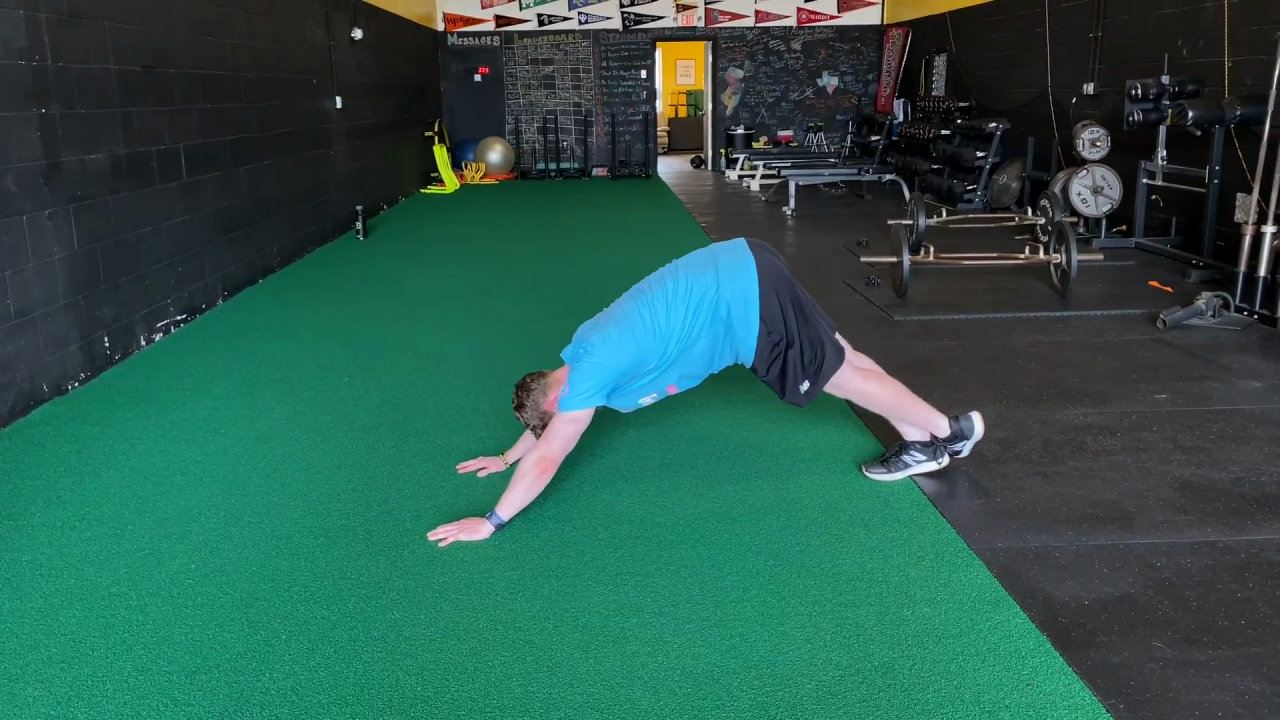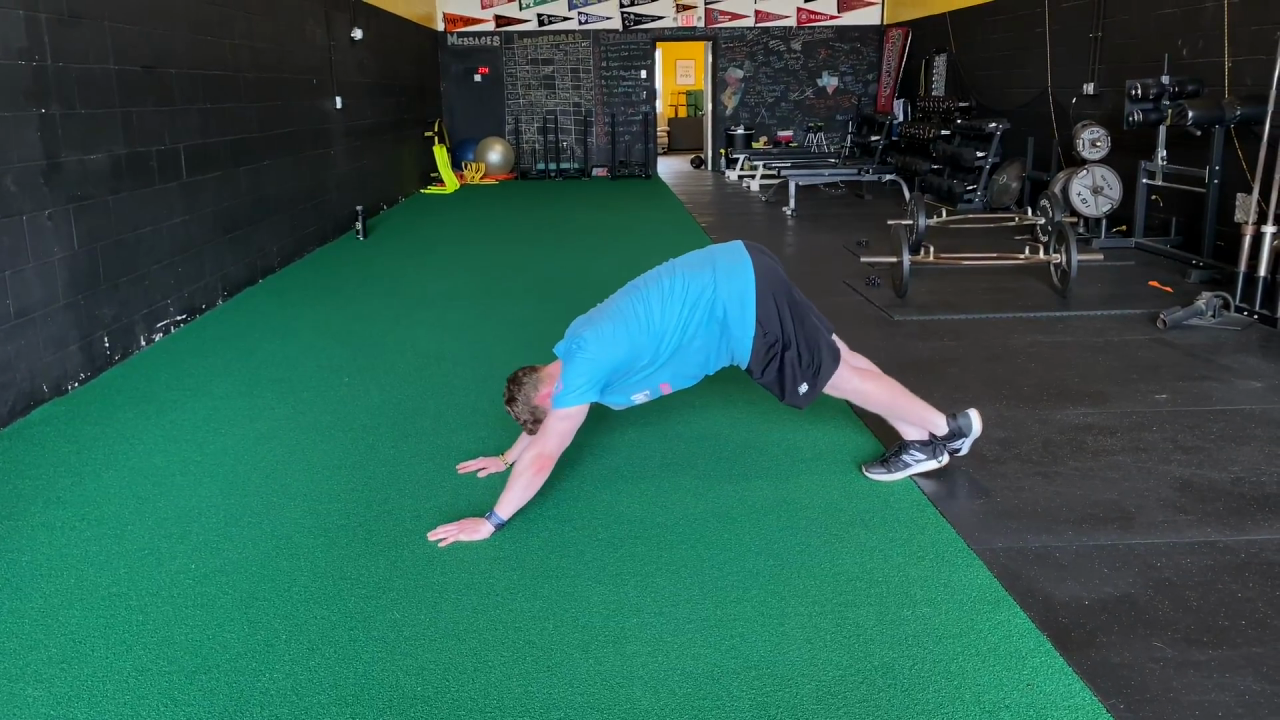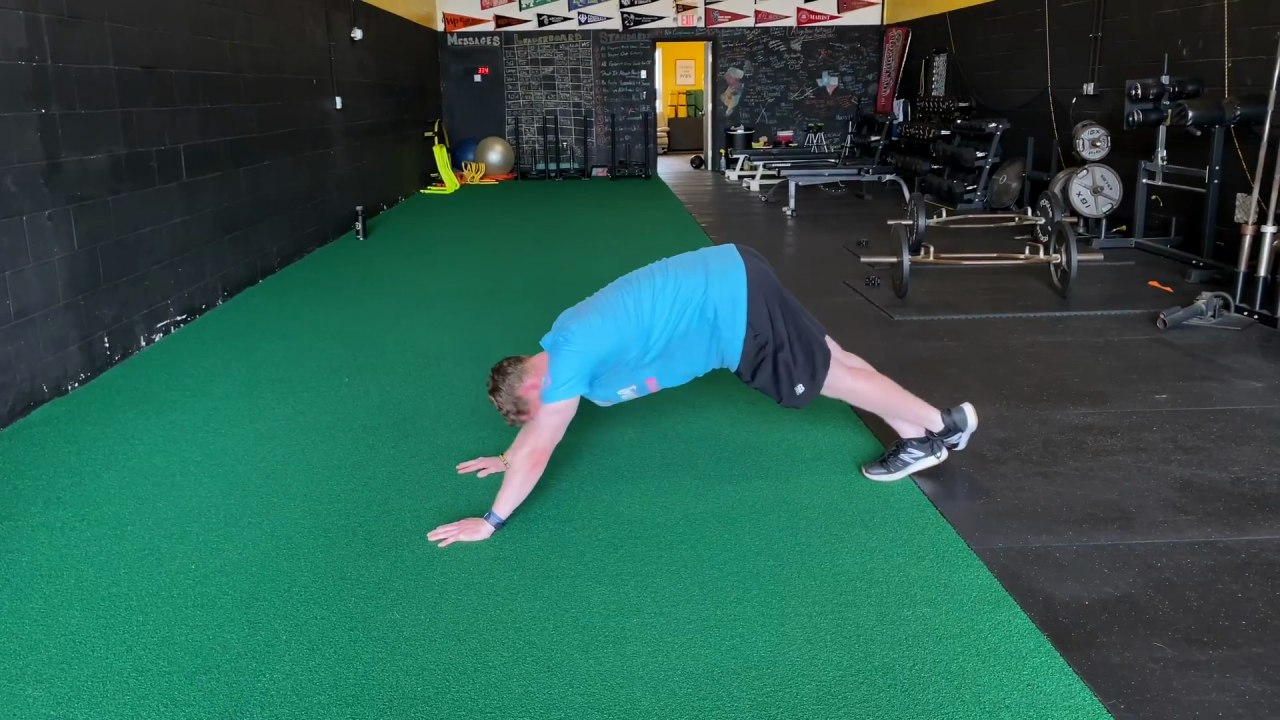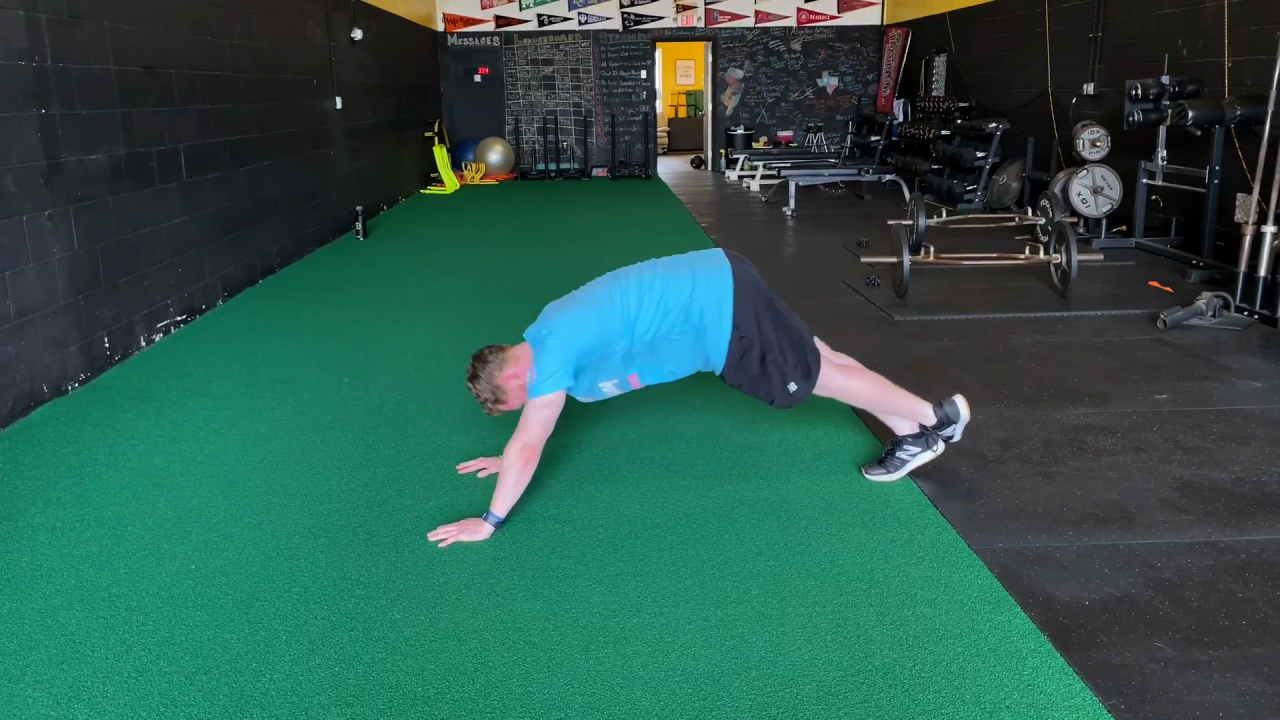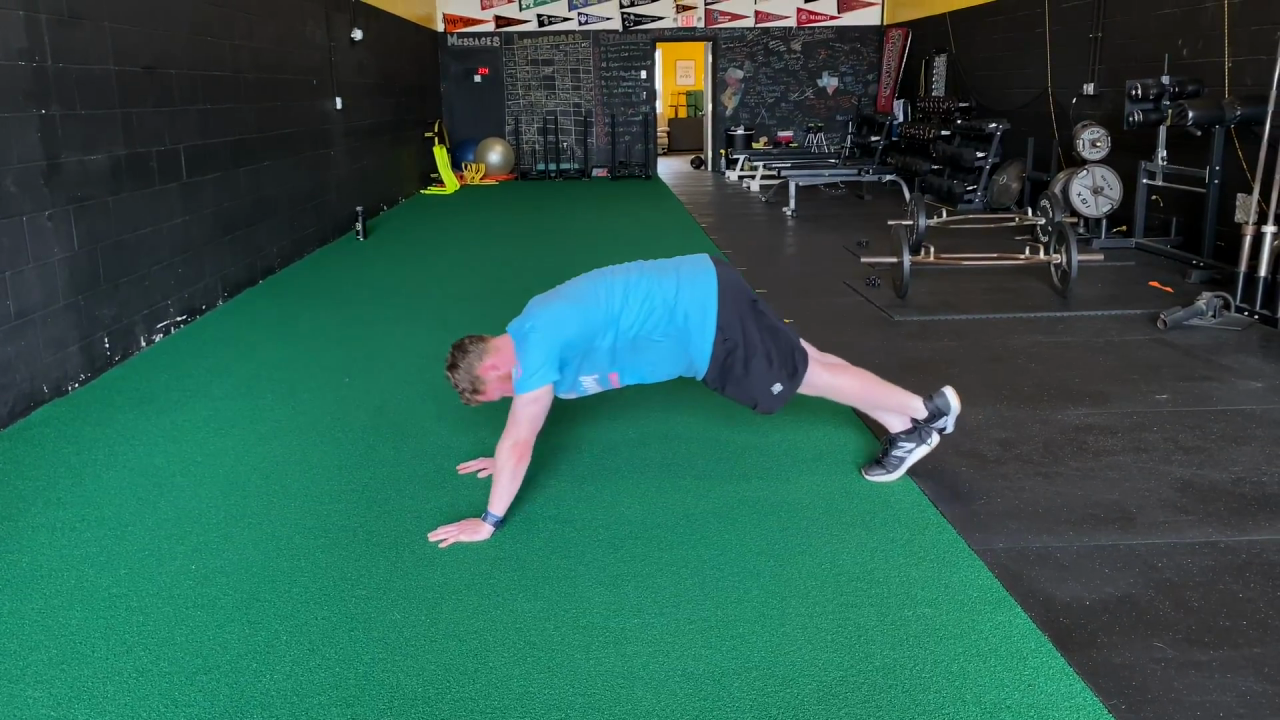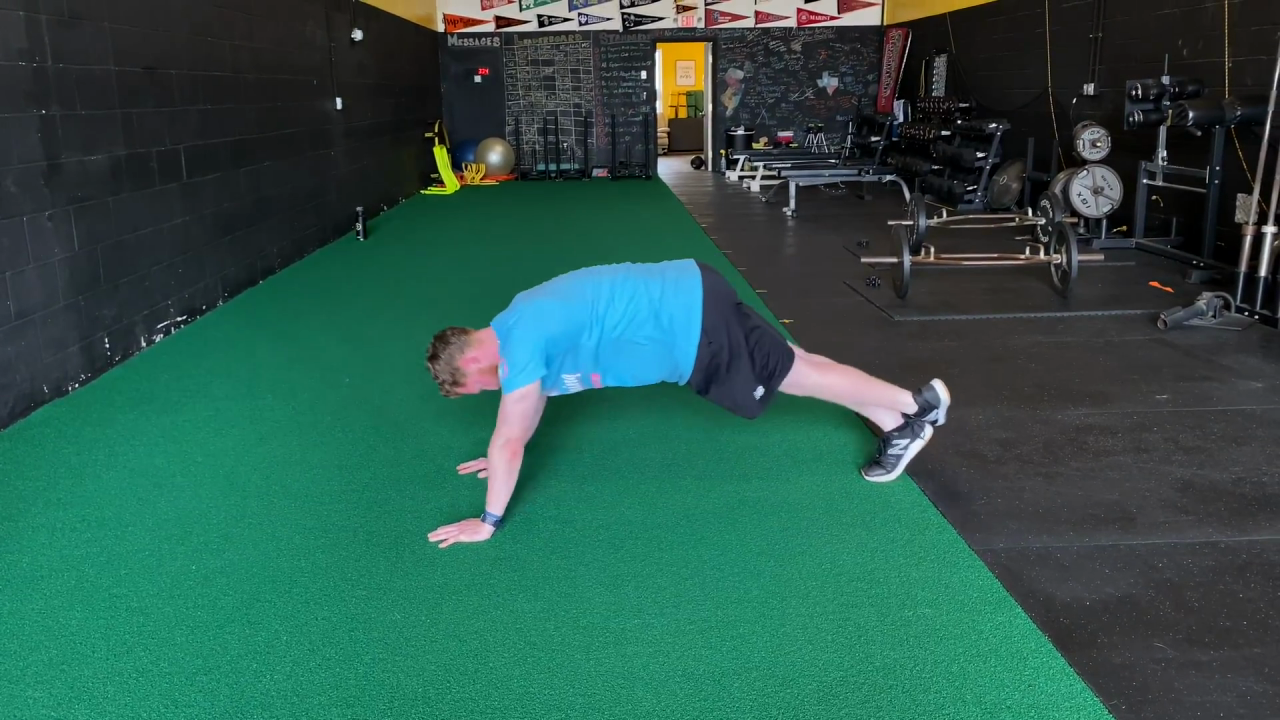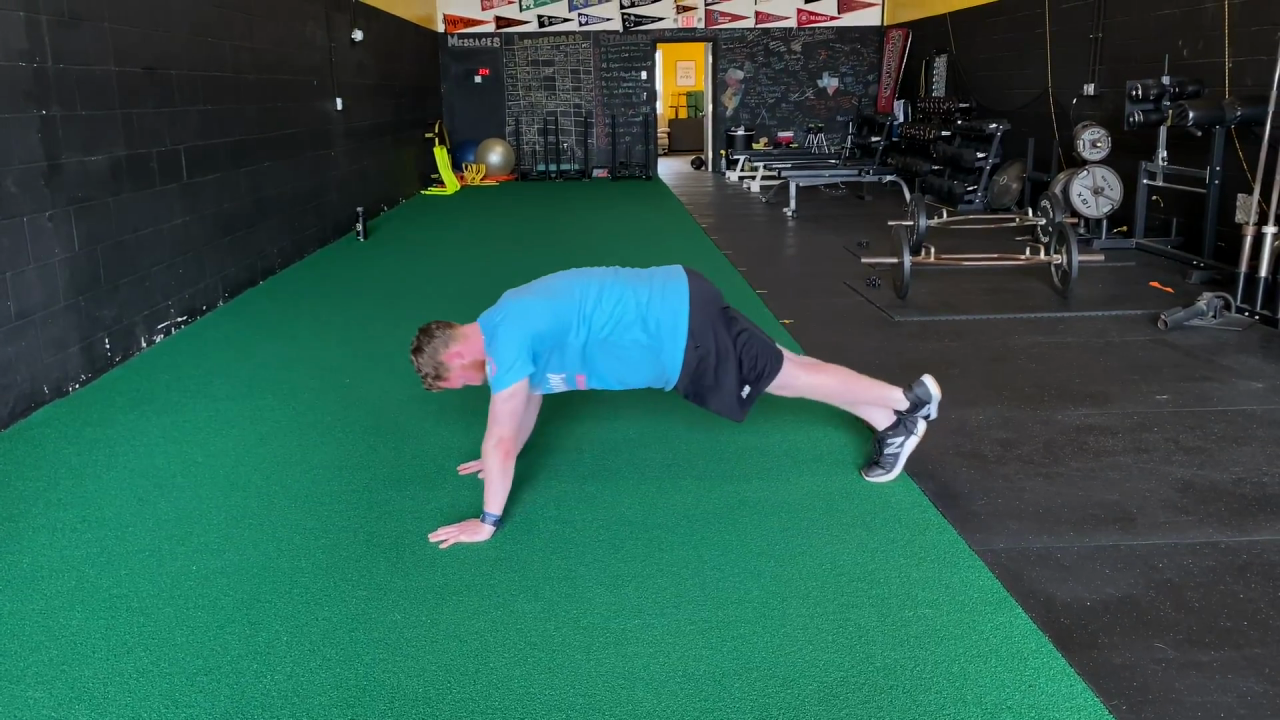
dt=0.1s
person 1, frame 1
left shoulder: (590, 369)
right shoulder: (583, 353)
left elbow: (547, 456)
right elbow: (546, 416)
left wrist: (492, 521)
right wrist: (506, 457)
left hip: (746, 300)
right hip: (742, 273)
left knee: (837, 374)
right knee: (836, 356)
left ankle: (946, 433)
right ankle: (920, 440)
person 1, frame 2
left shoulder: (582, 366)
right shoulder: (577, 348)
left elbow: (545, 454)
right elbow: (545, 411)
left wrist: (491, 522)
right wrist: (508, 457)
left hip: (741, 302)
right hip: (738, 278)
left knee: (833, 373)
right knee: (831, 355)
left ankle: (945, 429)
right ankle: (920, 436)
person 1, frame 3
left shoulder: (569, 359)
right shoulder: (562, 343)
left elbow: (538, 450)
right elbow: (539, 411)
left wrist: (490, 521)
right wrist: (506, 457)
left hip: (734, 307)
right hip: (731, 281)
left knee: (827, 375)
right knee: (827, 357)
left ankle: (940, 426)
right ankle: (916, 435)
person 1, frame 4
left shoulder: (552, 351)
right shoulder: (549, 335)
left elbow: (528, 445)
right elbow: (539, 420)
left wrist: (490, 520)
right wrist: (507, 458)
left hip: (718, 309)
right hip: (715, 287)
left knee: (816, 374)
right knee: (813, 357)
left ankle: (933, 419)
right ankle: (912, 430)
person 1, frame 5
left shoulder: (533, 345)
right shoulder: (534, 328)
left elbow: (519, 440)
left wrist: (489, 520)
right wrist: (502, 459)
left hip: (703, 316)
right hip: (702, 291)
left knee: (803, 374)
right knee: (802, 361)
left ankle: (925, 413)
right ankle: (904, 426)
person 1, frame 6
left shoulder: (518, 342)
right shoulder: (523, 325)
left elbow: (508, 439)
right elbow: (536, 394)
left wrist: (488, 521)
right wrist: (502, 460)
left hip: (690, 322)
right hip: (685, 300)
left knee: (792, 375)
right knee: (789, 366)
left ankle: (914, 408)
right ankle: (900, 422)
person 1, frame 7
left shoulder: (504, 339)
right shoulder: (509, 322)
left elbow: (501, 438)
right elbow: (528, 399)
left wrist: (487, 521)
right wrist: (498, 461)
left hip: (677, 328)
right hip: (674, 304)
left knee: (782, 377)
right knee: (779, 369)
left ankle: (907, 404)
right ankle: (893, 421)
